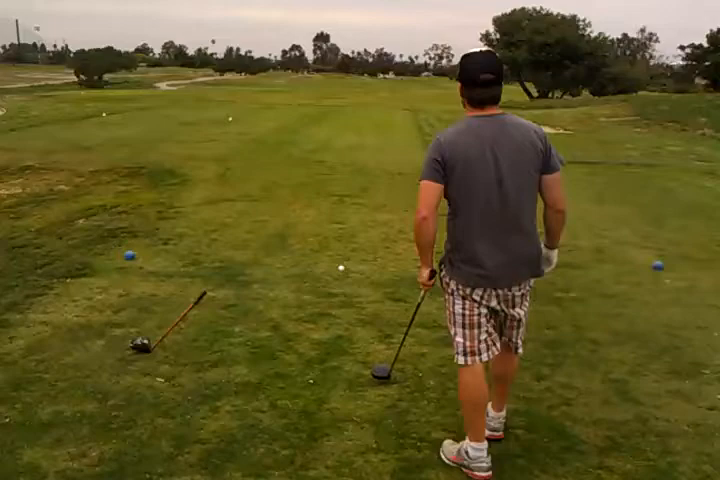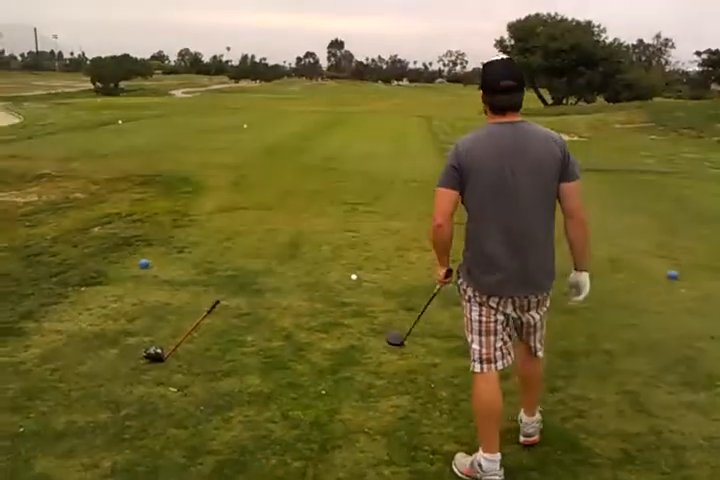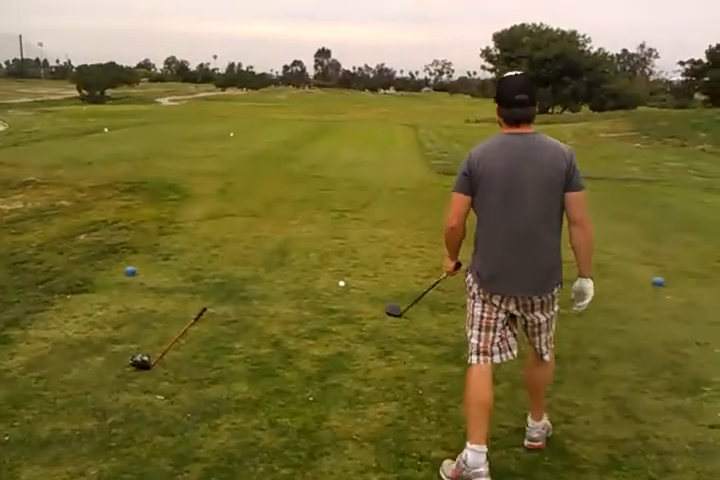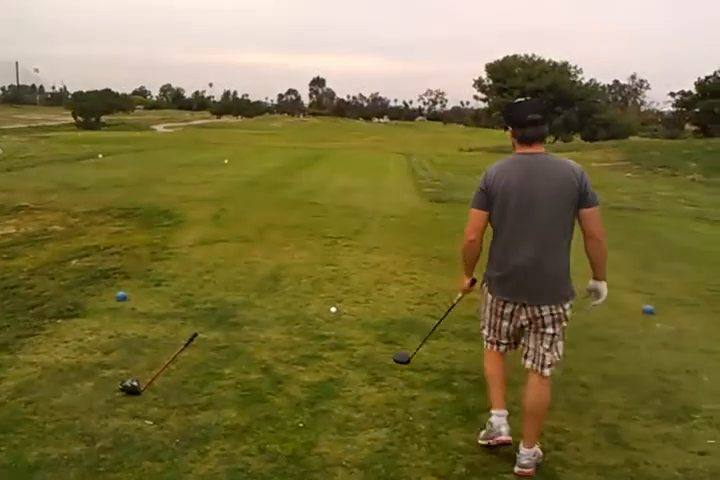
dt=0.3s
person 1, frame 1
left shoulder: (446, 143)
right shoulder: (535, 136)
left elbow: (424, 215)
right elbow: (557, 205)
left wrist: (426, 264)
right wrist: (550, 248)
left hip: (466, 273)
right hip: (520, 269)
left knee: (471, 360)
right knee: (508, 347)
right ankle: (497, 416)
person 1, frame 2
left shoulder: (464, 150)
right shoulder: (554, 145)
left elbow: (441, 221)
right elbow: (576, 215)
left wrist: (443, 263)
right wrist: (580, 268)
left hip: (482, 279)
right hip: (536, 277)
left knee: (486, 368)
right knee: (531, 350)
right ankle: (530, 422)
person 1, frame 3
left shoulder: (478, 156)
right shoulder: (562, 155)
left elbow: (454, 223)
right elbow: (580, 222)
left wrist: (452, 258)
right wrist: (585, 276)
left hip: (488, 279)
right hip: (541, 280)
left knee: (481, 363)
right knee: (541, 353)
right ankle: (537, 425)
person 1, frame 4
left shoulder: (494, 175)
right shoulder: (573, 174)
left elbow: (472, 236)
right elbow: (595, 235)
left wrist: (467, 275)
right wrist: (599, 278)
left hip: (502, 287)
right hip: (552, 292)
left knee: (494, 348)
right knee: (540, 371)
left ankle: (498, 422)
